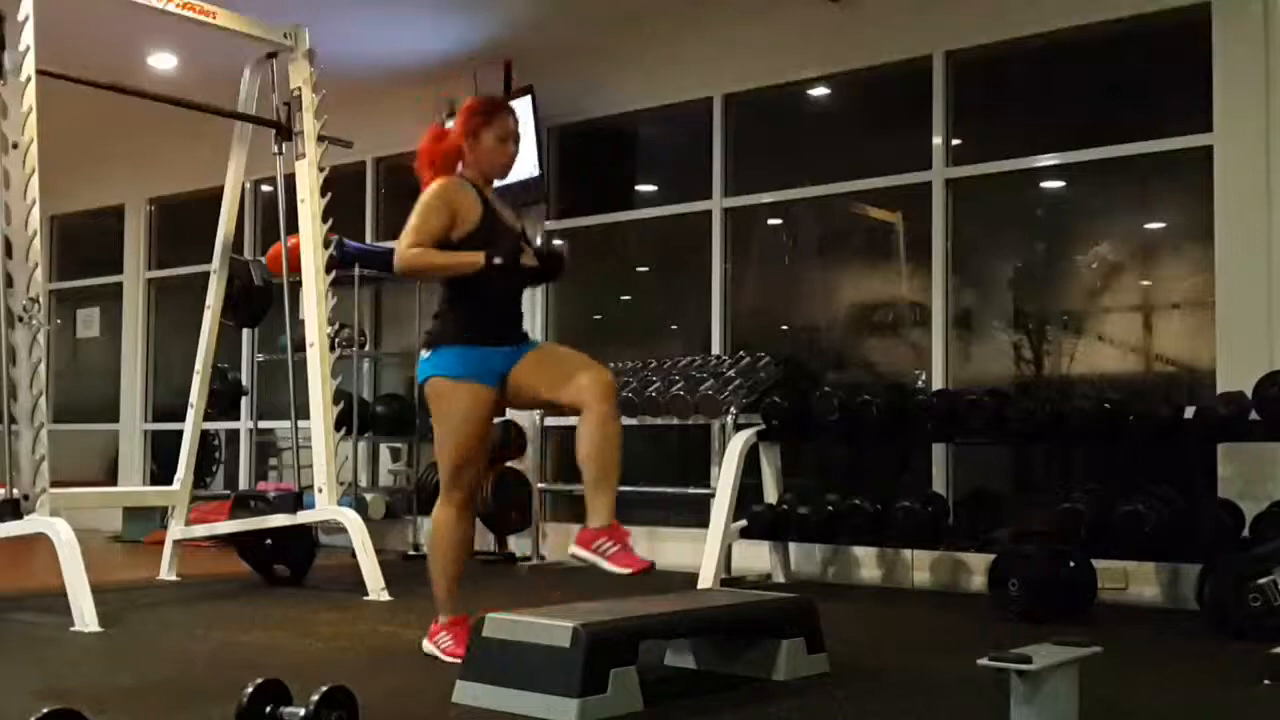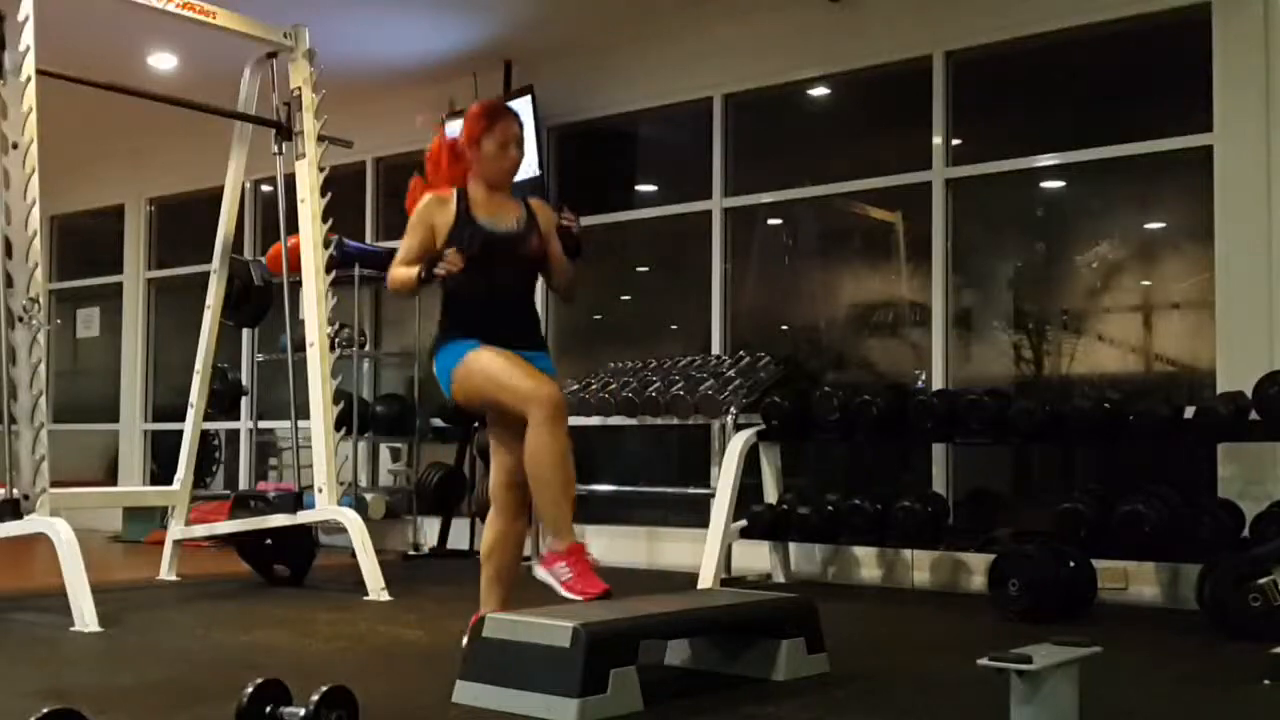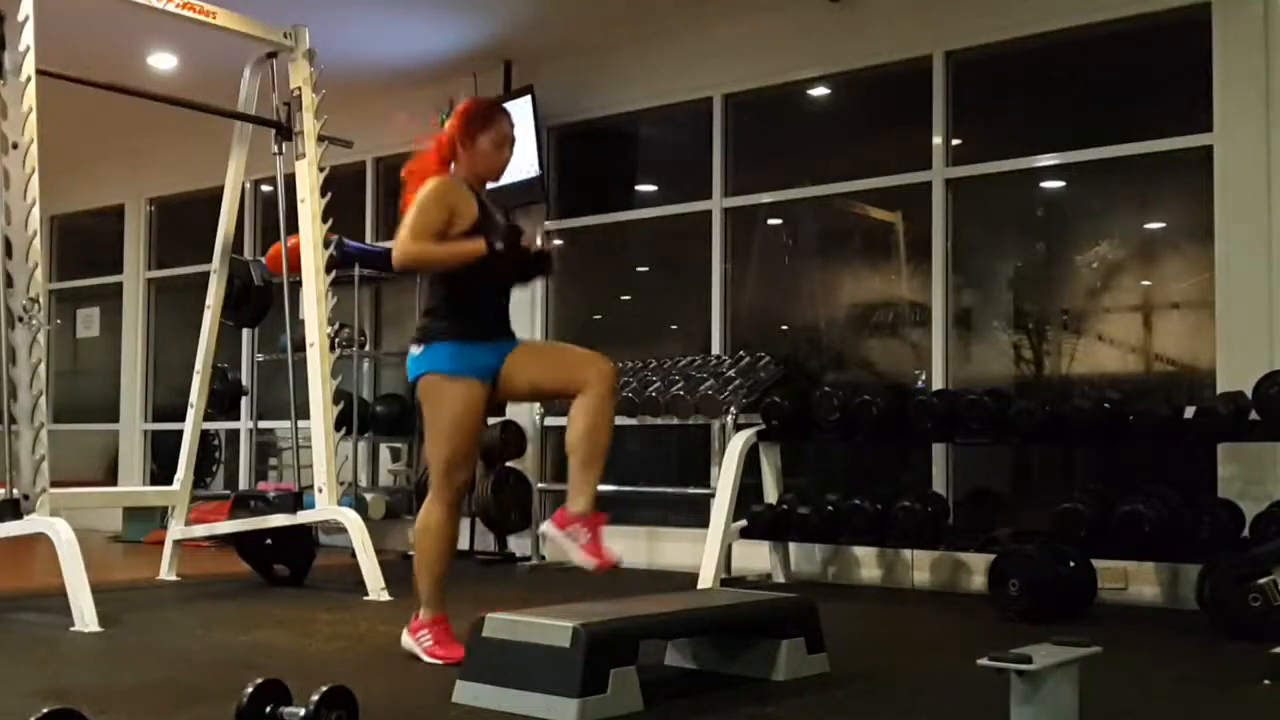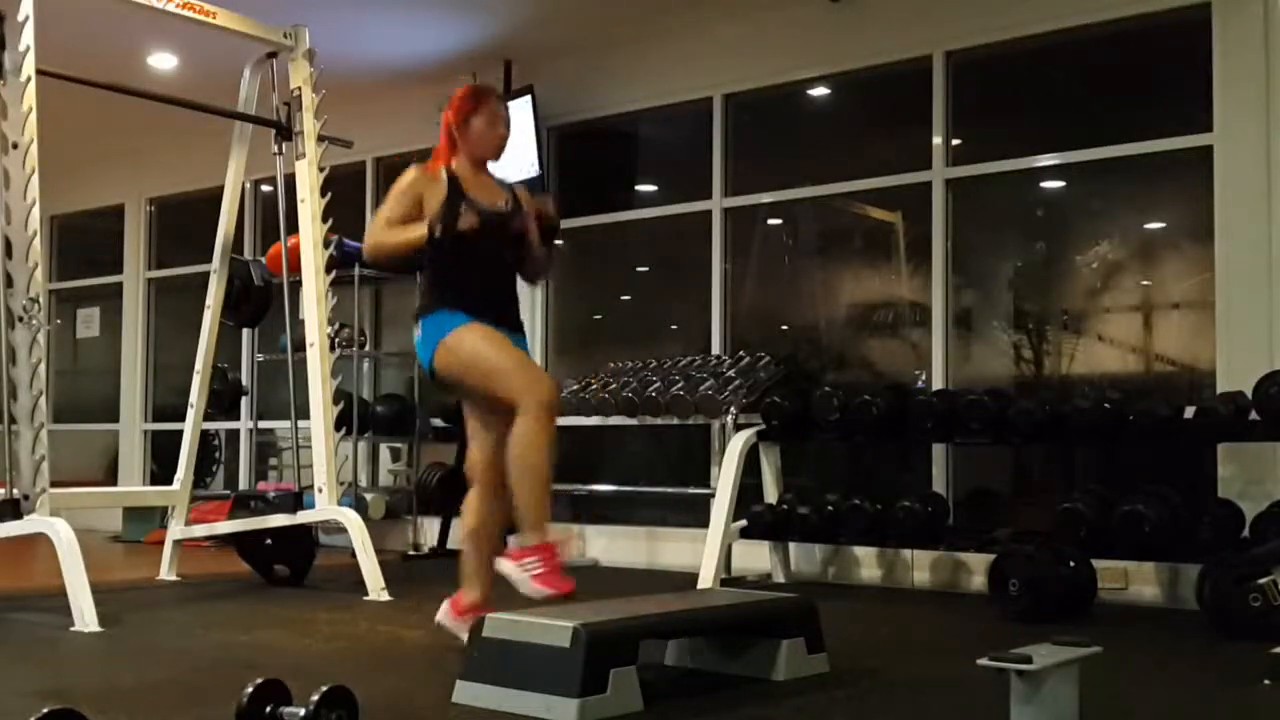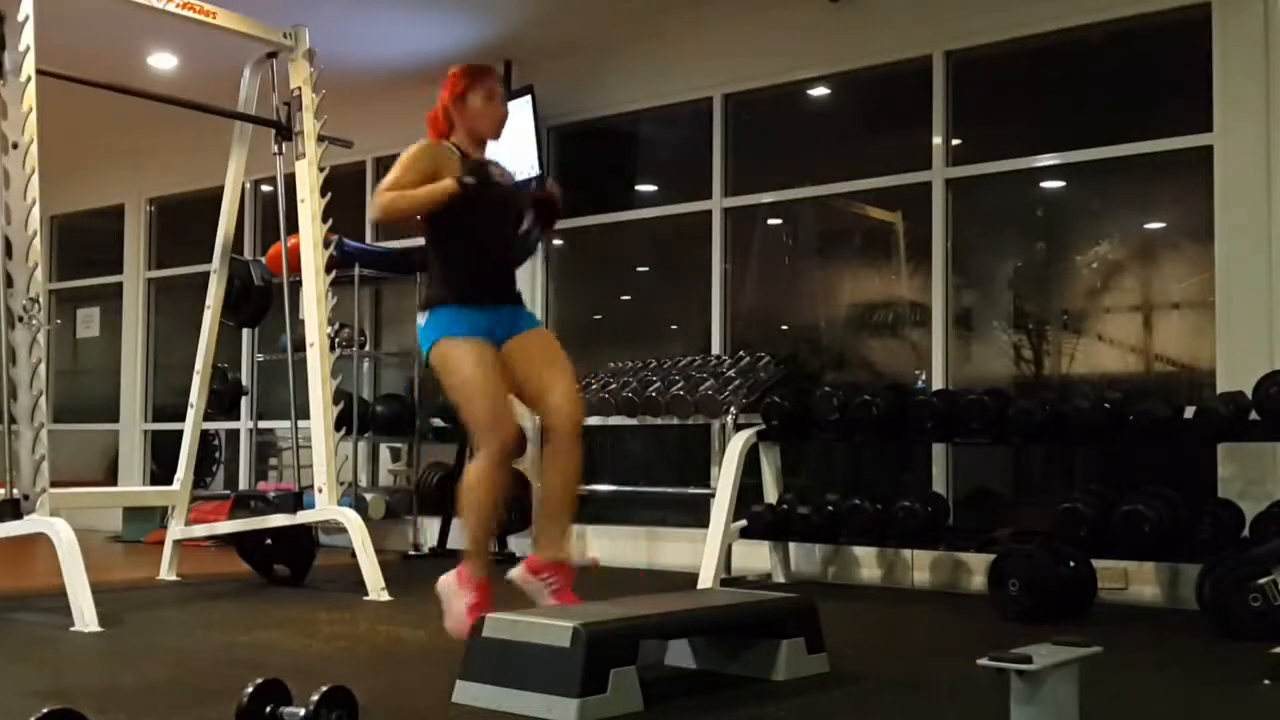
dt=0.4s
person 1, frame 1
left shoulder: (501, 207)
right shoulder: (448, 192)
right elbow: (407, 257)
left wrist: (535, 266)
right wrist: (490, 259)
left hip: (513, 347)
right hip: (459, 351)
left knee: (598, 388)
right knee: (460, 486)
left ankle: (601, 531)
right ankle: (447, 624)
person 1, frame 2
left shoulder: (537, 214)
right shoulder: (438, 204)
left elbow: (566, 287)
right elbow: (397, 274)
left wrist: (569, 254)
right wrist: (430, 271)
left hip: (528, 349)
right hip: (465, 351)
left knee: (510, 490)
right knee: (547, 400)
left ankle: (489, 619)
right ankle: (563, 552)
person 1, frame 3
left shoulder: (489, 206)
right shoulder: (445, 190)
right elbow: (407, 255)
left wrist: (526, 264)
right wrist: (491, 247)
left hip: (499, 345)
right hip: (448, 349)
left knee: (598, 375)
right knee: (449, 486)
left ankle: (577, 518)
right ankle: (426, 621)
person 1, frame 4
left shoulder: (515, 196)
right shoulder: (427, 181)
left elbow: (535, 273)
right elbow: (374, 244)
left wrist: (540, 238)
right wrist: (436, 229)
left hip: (504, 328)
right hip: (448, 323)
left knee: (489, 472)
right knee: (540, 395)
left ankle: (465, 602)
right ankle: (532, 549)
person 1, frame 5
left shoulder: (499, 177)
right shoulder: (430, 154)
right elbow: (382, 210)
right wrist: (455, 186)
left hip: (510, 313)
right hip: (454, 316)
left knee: (568, 415)
right knee: (499, 438)
left ankle: (547, 562)
right ankle: (468, 574)
